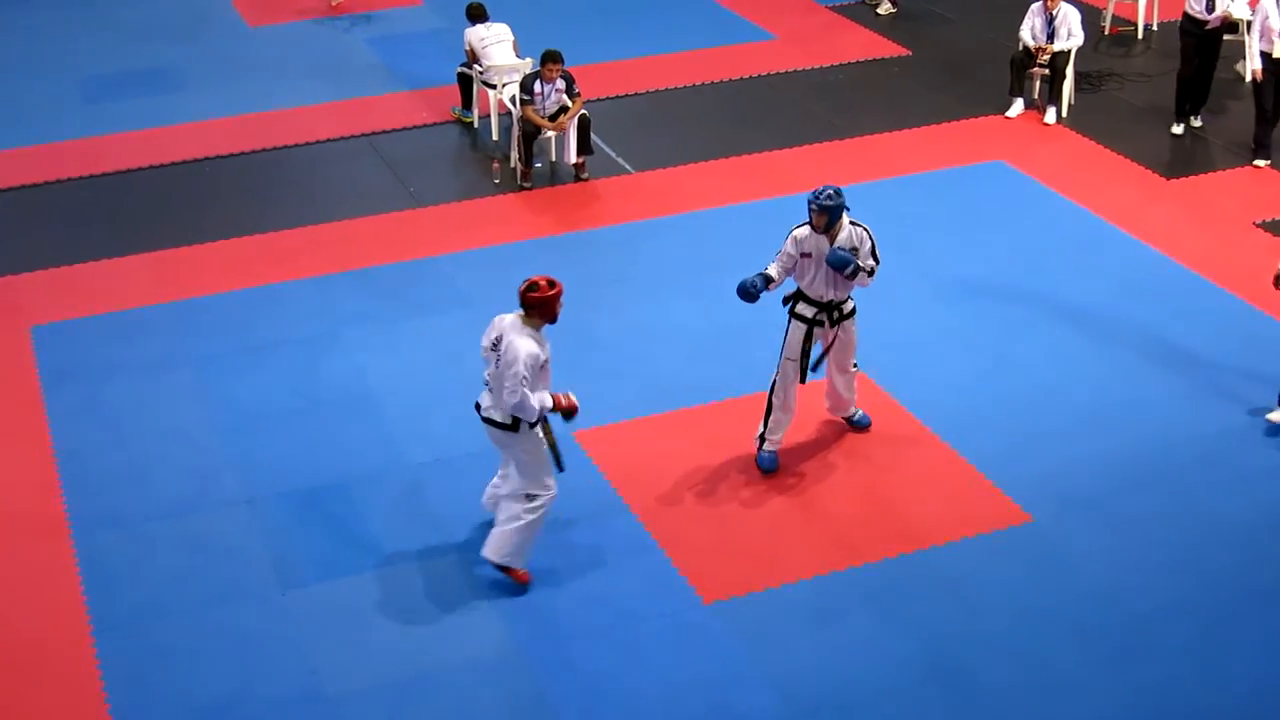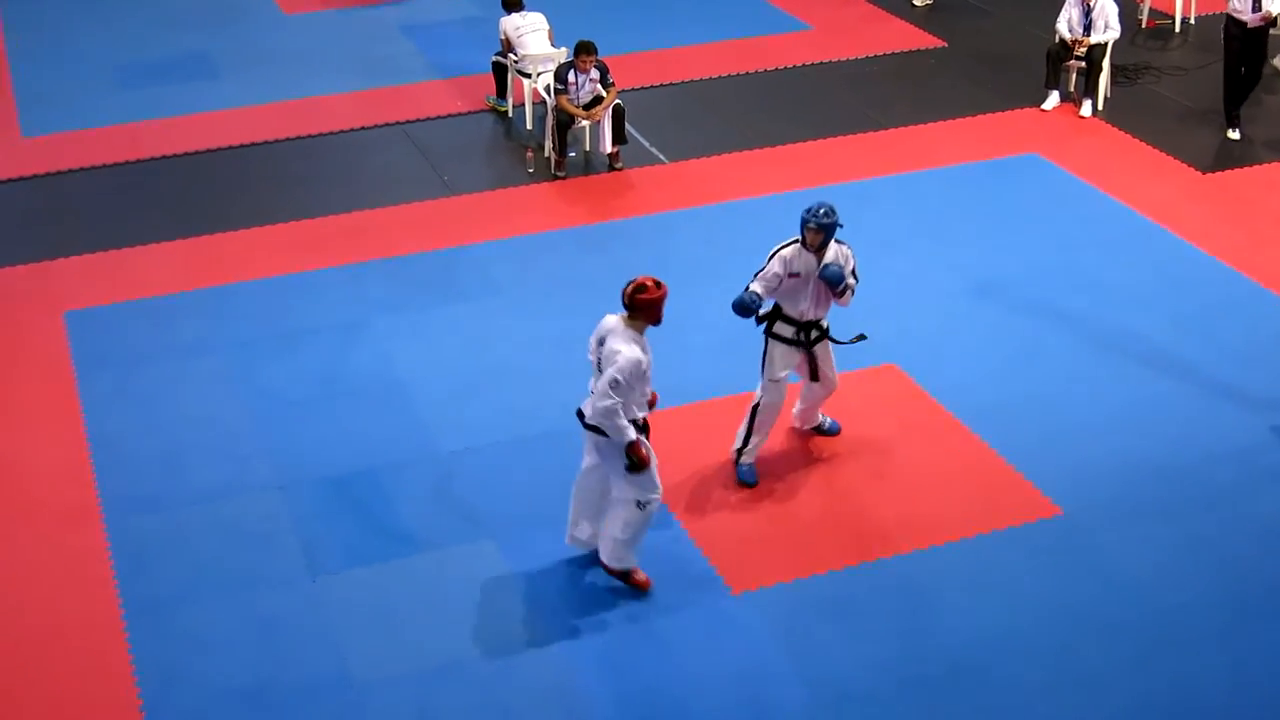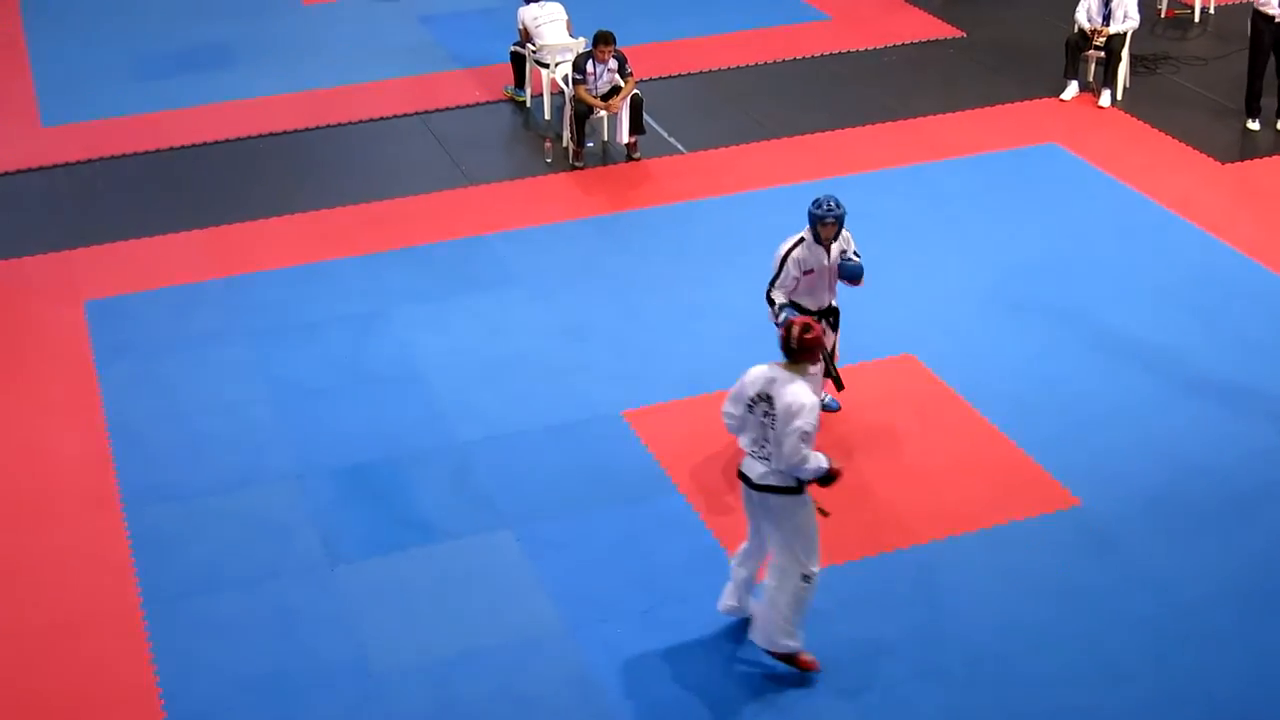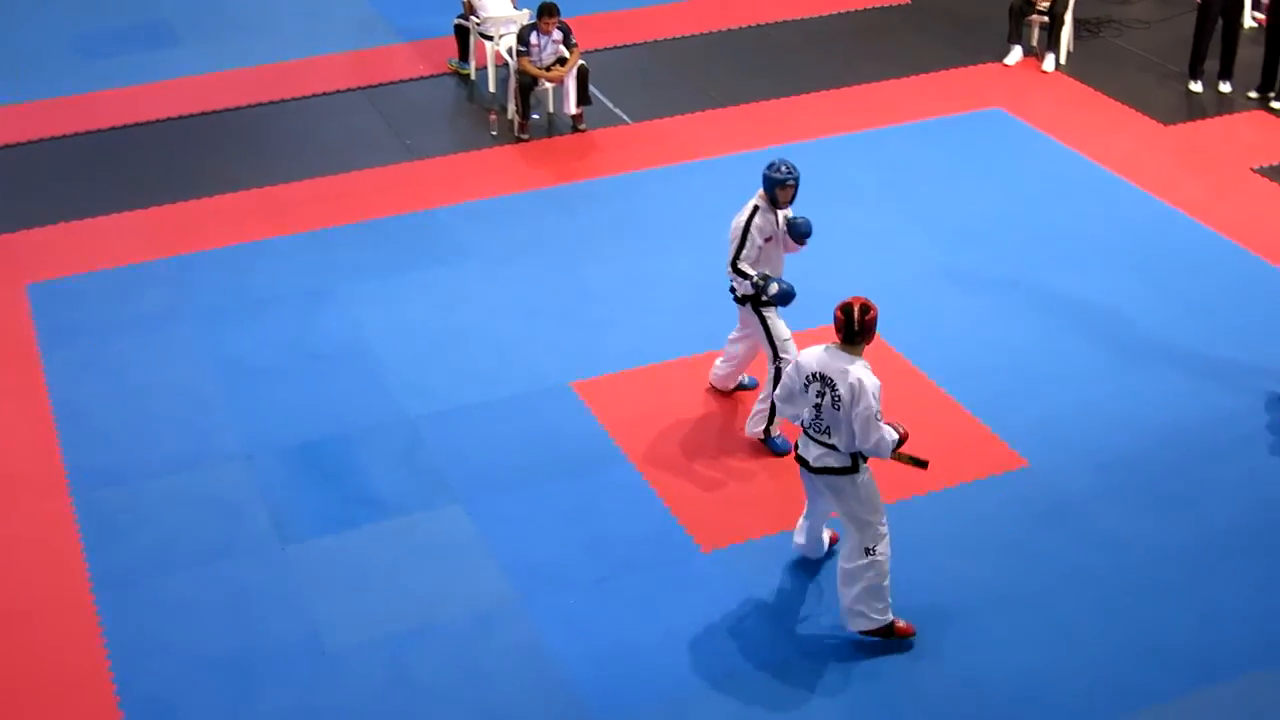
dt=0.5s
person 1, frame 1
left shoulder: (506, 321)
right shoulder: (527, 350)
left elbow: (487, 350)
right elbow: (518, 401)
right wrist: (554, 403)
left hip: (497, 411)
right hip: (511, 424)
left knee: (529, 465)
right knee: (539, 489)
left ankle: (497, 498)
right ankle: (505, 555)
person 1, frame 2
left shoulder: (609, 323)
right shoulder: (629, 356)
right elbow: (607, 408)
right wrist: (631, 442)
left hip: (593, 420)
right hip: (613, 429)
left knee: (594, 480)
right knee: (645, 494)
left ankle: (584, 535)
right ankle: (616, 558)
person 1, frame 3
left shoulder: (756, 375)
right shoulder: (802, 400)
left elbow: (732, 417)
right elbow: (795, 460)
right wrist: (824, 467)
left hip: (751, 476)
right hip: (783, 489)
left knee: (760, 542)
right knee: (798, 566)
left ankle: (737, 602)
right ankle: (780, 640)
person 1, frame 4
left shoulder: (807, 357)
right shoulder: (864, 381)
left elbow: (784, 402)
right elbow: (870, 441)
right wrist: (894, 435)
left hip: (808, 455)
right hip: (842, 468)
left knee: (820, 505)
right knee: (869, 539)
left ankle: (813, 544)
right ankle: (874, 619)
person 2, frame 1
left shoulder: (859, 235)
right shoulder: (800, 235)
left elbow: (868, 276)
right elbow: (782, 266)
left wrist: (852, 268)
right wrist: (761, 281)
left hip: (841, 312)
right hip: (805, 313)
left knee: (844, 367)
right knee: (787, 375)
left ankle: (845, 409)
right ankle: (768, 443)
person 2, frame 2
left shoulder: (841, 254)
right shoulder: (786, 253)
left elbow: (848, 296)
right elbow: (763, 282)
left wrist: (841, 285)
right wrist: (750, 298)
left hip: (815, 330)
right hip: (783, 332)
left knee: (825, 381)
right knee: (771, 394)
left ankle: (807, 419)
right ankle: (743, 456)
person 2, frame 3
left shoulder: (843, 238)
right shoulder: (794, 252)
left elbow: (853, 271)
right elbow: (776, 291)
left wrist: (854, 271)
right wrist: (783, 313)
left hip: (826, 314)
right hip: (802, 318)
right knee: (806, 376)
left ankle: (817, 396)
person 2, frame 4
left shoulder: (780, 208)
right shoulder: (750, 220)
left elbow: (784, 242)
right elbow: (737, 266)
left wrist: (796, 234)
right wrist: (766, 285)
left hip: (765, 290)
right hip: (754, 296)
left knee: (747, 336)
right knee: (783, 356)
left ankle: (725, 378)
right ankle: (764, 428)
